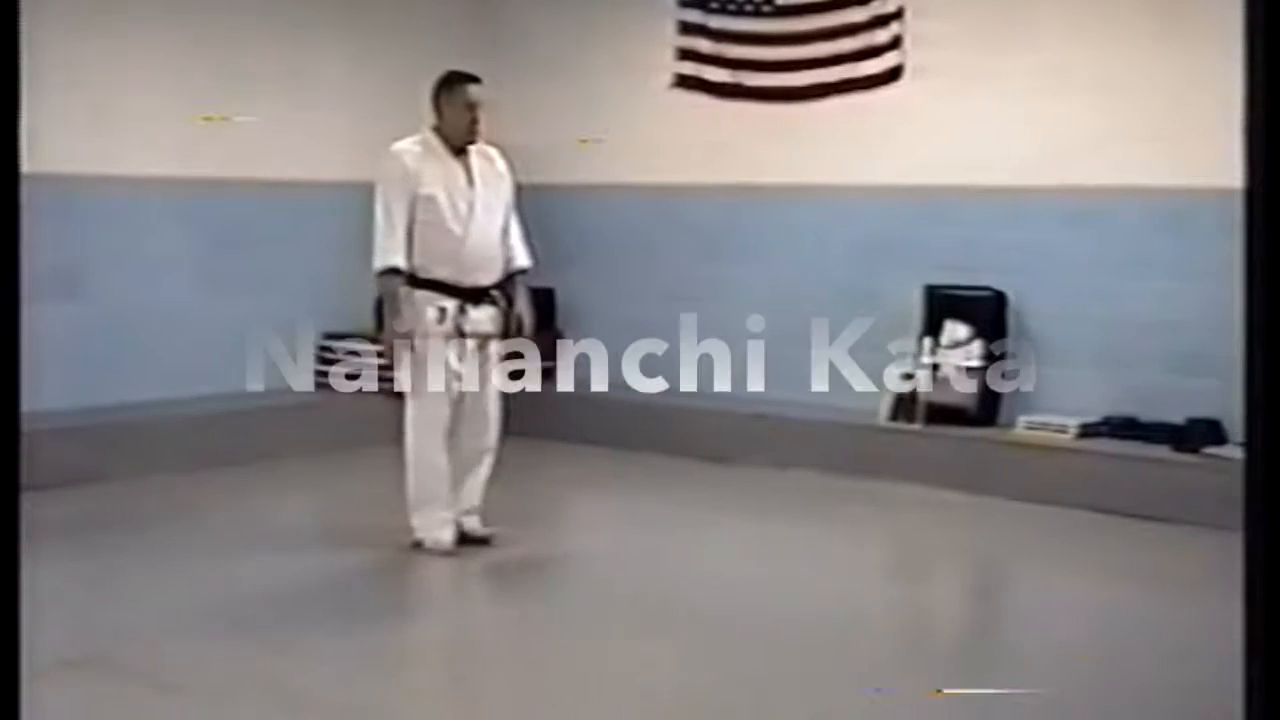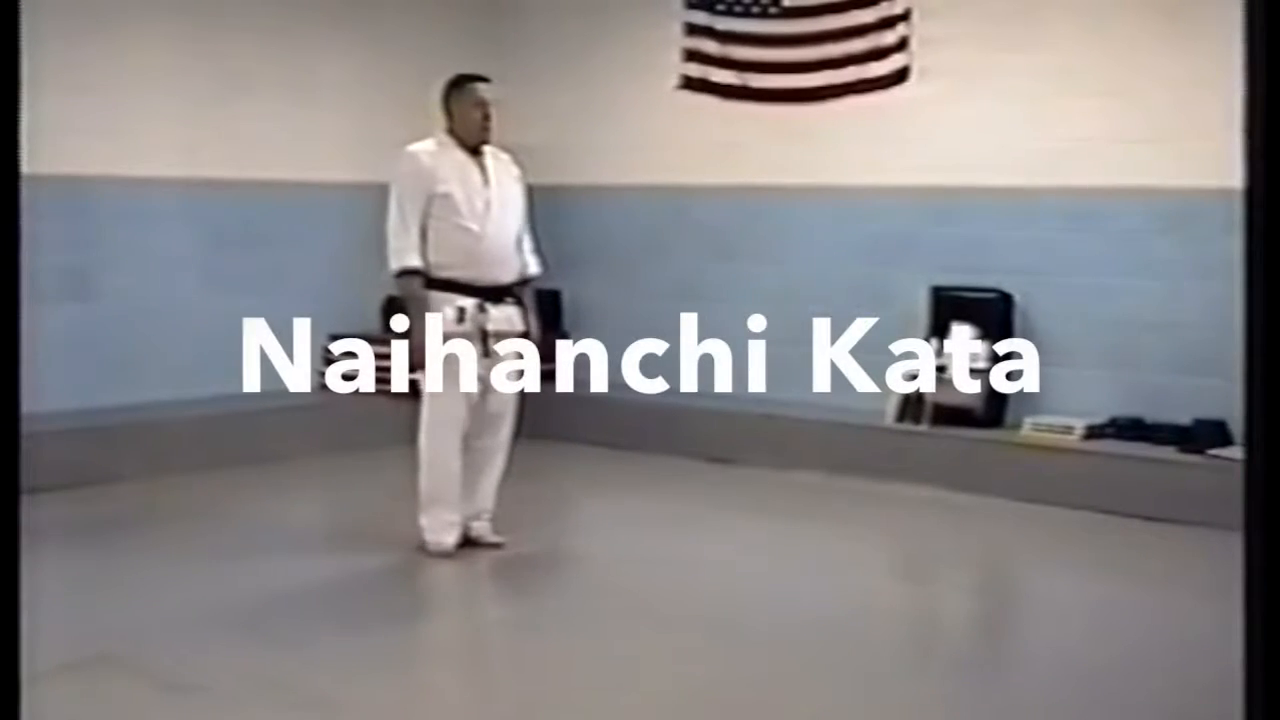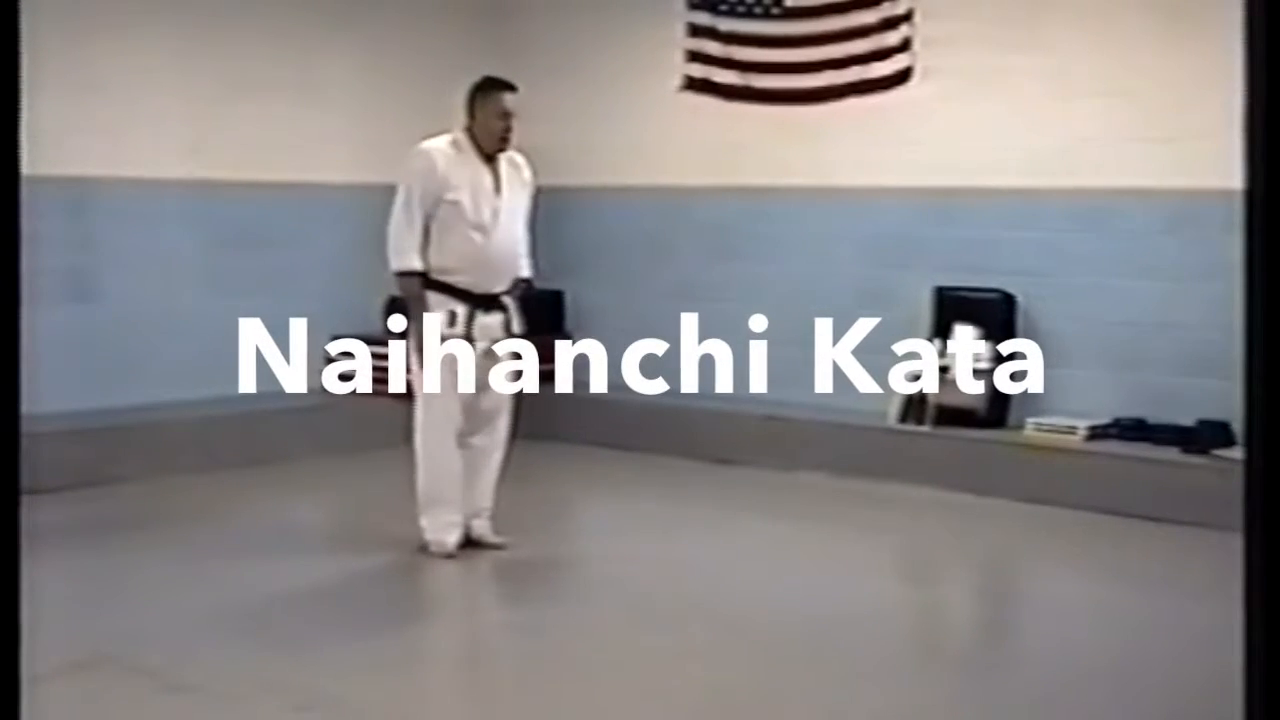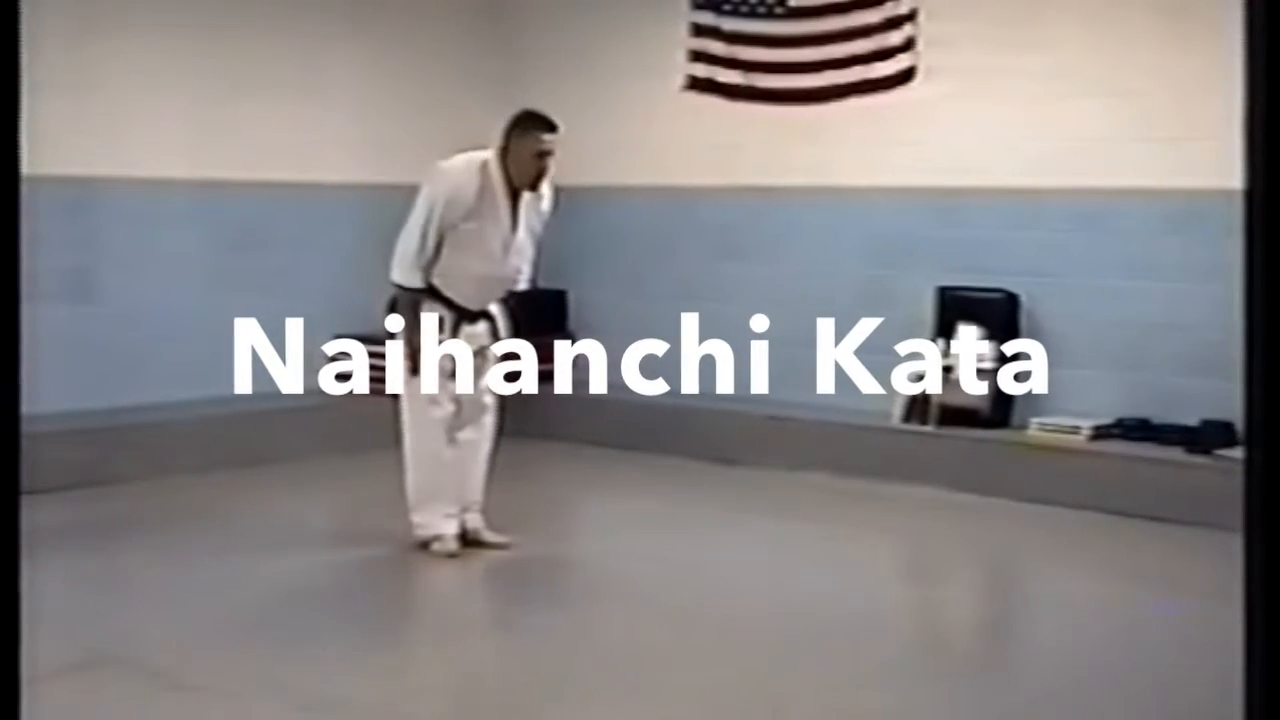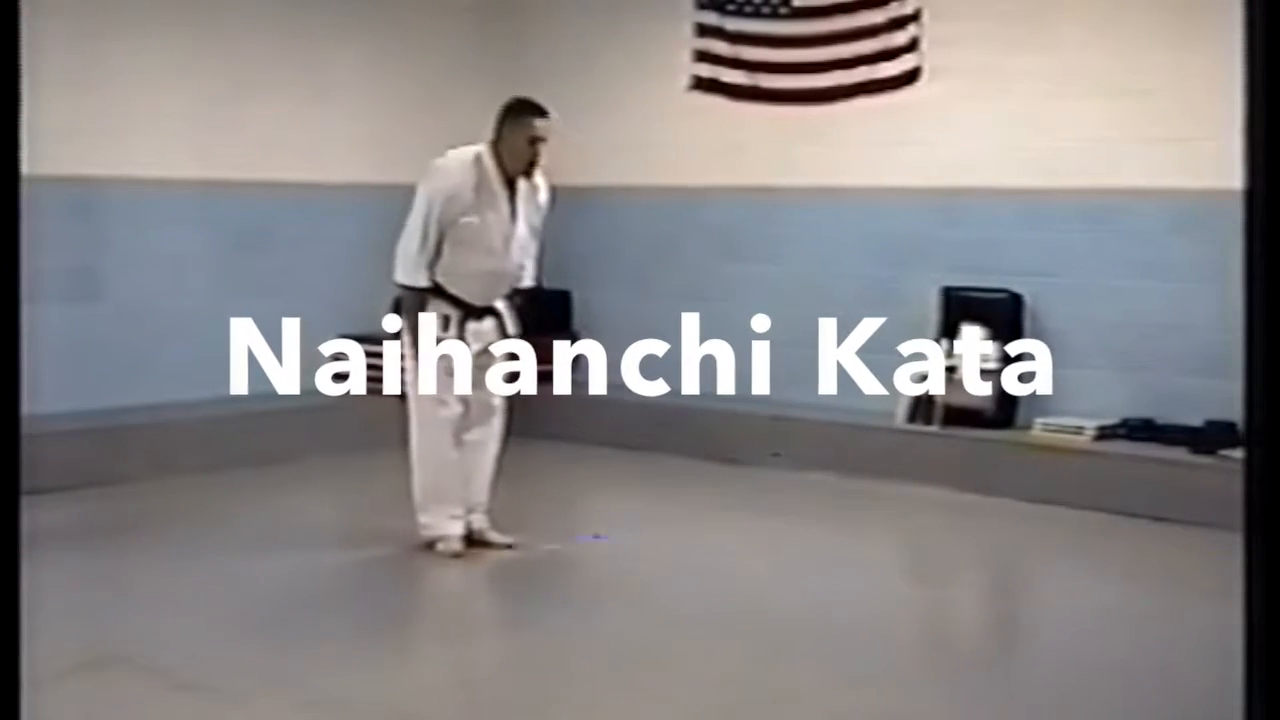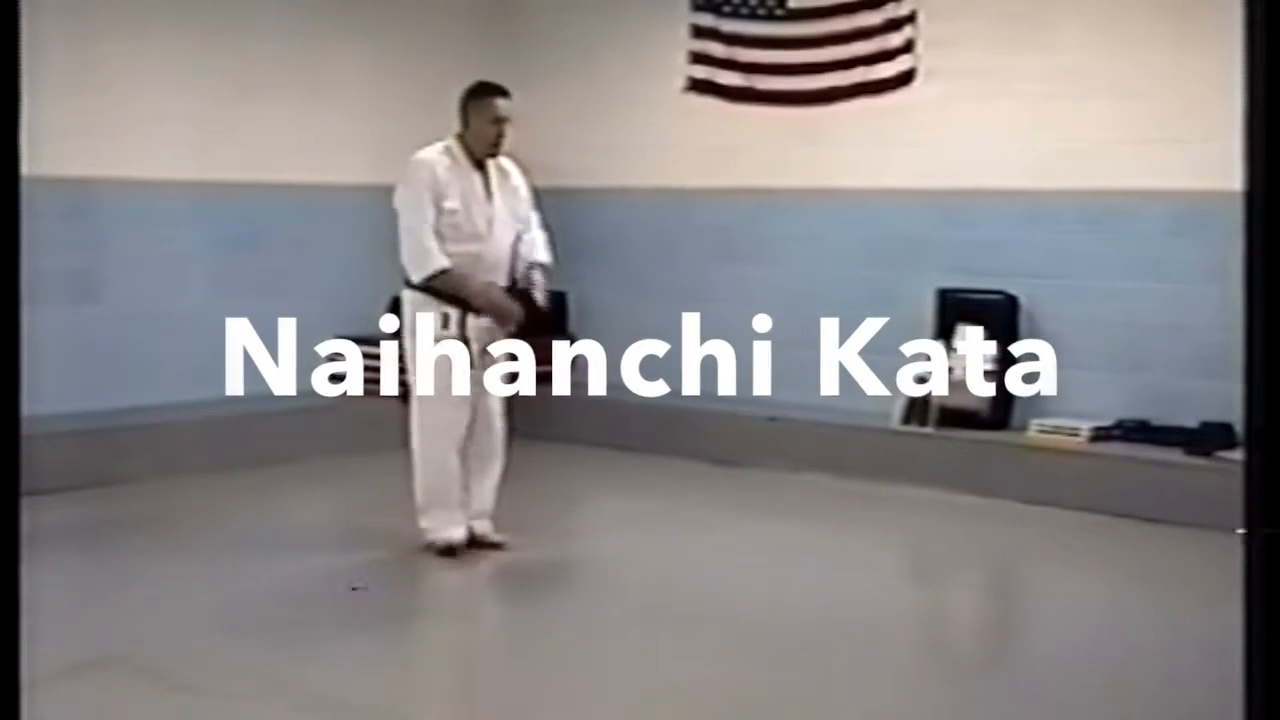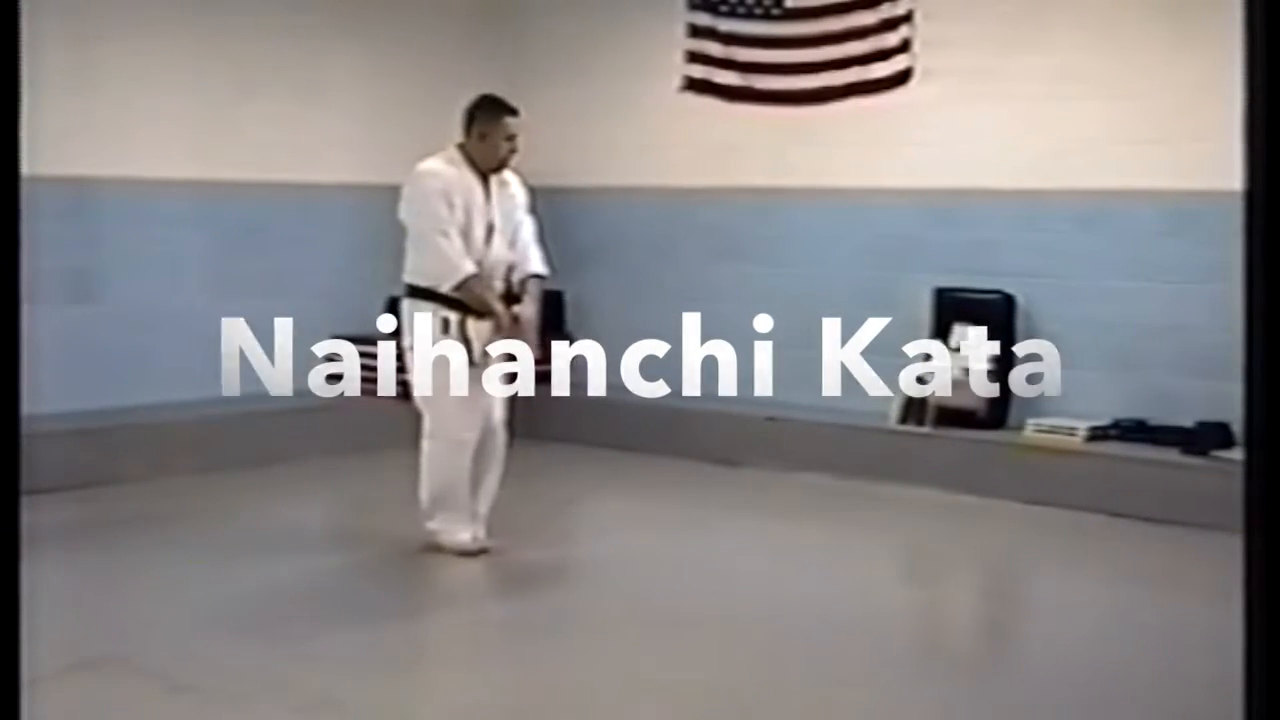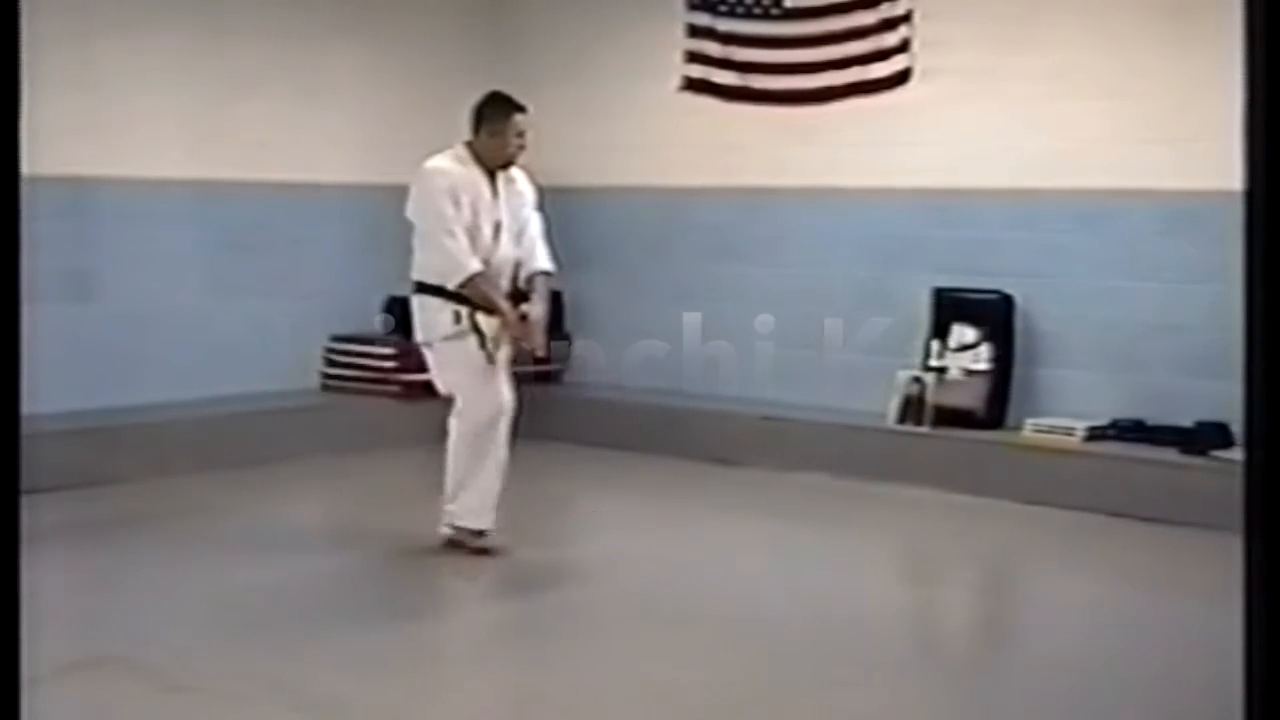
dt=0.5s
person 1, frame 1
left shoulder: (493, 162)
right shoulder: (405, 160)
left elbow: (509, 235)
right elbow: (390, 244)
left wrist: (519, 297)
right wrist: (395, 314)
left hip: (485, 312)
right hip: (431, 311)
left knee: (480, 422)
right knee: (430, 422)
left ankle: (465, 515)
right ankle: (432, 526)
person 1, frame 2
left shoulder: (506, 167)
right shoulder: (421, 161)
right elbow: (404, 245)
left wrist: (529, 311)
right wrist: (420, 317)
left hip: (502, 313)
right hip: (451, 311)
left knee: (494, 422)
right knee: (446, 421)
left ankle: (476, 519)
right ankle: (440, 527)
person 1, frame 3
left shoulder: (519, 170)
right shoulder: (432, 160)
right elbow: (405, 243)
left wrist: (516, 308)
right wrist: (419, 319)
left hip: (496, 315)
right hip: (444, 312)
left knee: (490, 420)
right knee: (441, 422)
left ankle: (475, 521)
right ankle: (440, 528)
person 1, frame 4
left shoulder: (540, 195)
right shoulder: (456, 180)
right elbow: (411, 257)
left wrist: (508, 319)
right wrist: (413, 329)
left hip: (483, 318)
right hip: (433, 313)
left knee: (477, 417)
right knee: (431, 418)
left ankle: (469, 518)
right ankle: (436, 524)
person 1, frame 5
left shoulder: (535, 188)
right shoulder: (452, 176)
right elbow: (414, 257)
left wrist: (510, 318)
right wrist: (418, 330)
left hip: (488, 316)
right hip: (437, 313)
left knee: (486, 417)
right knee: (438, 418)
left ankle: (474, 519)
right ankle: (441, 524)
person 1, frame 6
left shoulder: (509, 174)
right shoulder: (428, 169)
left elbow: (529, 234)
right elbow: (420, 252)
left wrist: (535, 275)
right wrist: (477, 293)
left hip: (488, 316)
right hip: (439, 312)
left knee: (488, 421)
right knee: (442, 420)
left ankle: (476, 521)
right ankle: (443, 525)
person 1, frame 7
left shoulder: (510, 186)
right shoulder: (431, 179)
left elbow: (525, 249)
right elbow: (447, 261)
left wrist: (528, 303)
right wrist: (499, 310)
left hip: (488, 321)
right hip: (439, 319)
left knee: (491, 426)
right knee: (453, 426)
left ankle: (470, 522)
right ankle: (449, 526)
person 1, frame 8
left shoulder: (518, 183)
right shoulder: (439, 176)
left elbow: (532, 246)
right elbow: (452, 258)
left wrist: (537, 301)
right wrist: (503, 308)
left hip: (494, 315)
right hip: (448, 311)
left knee: (493, 413)
right knee: (484, 407)
left ankle: (465, 520)
right ankle: (468, 518)
